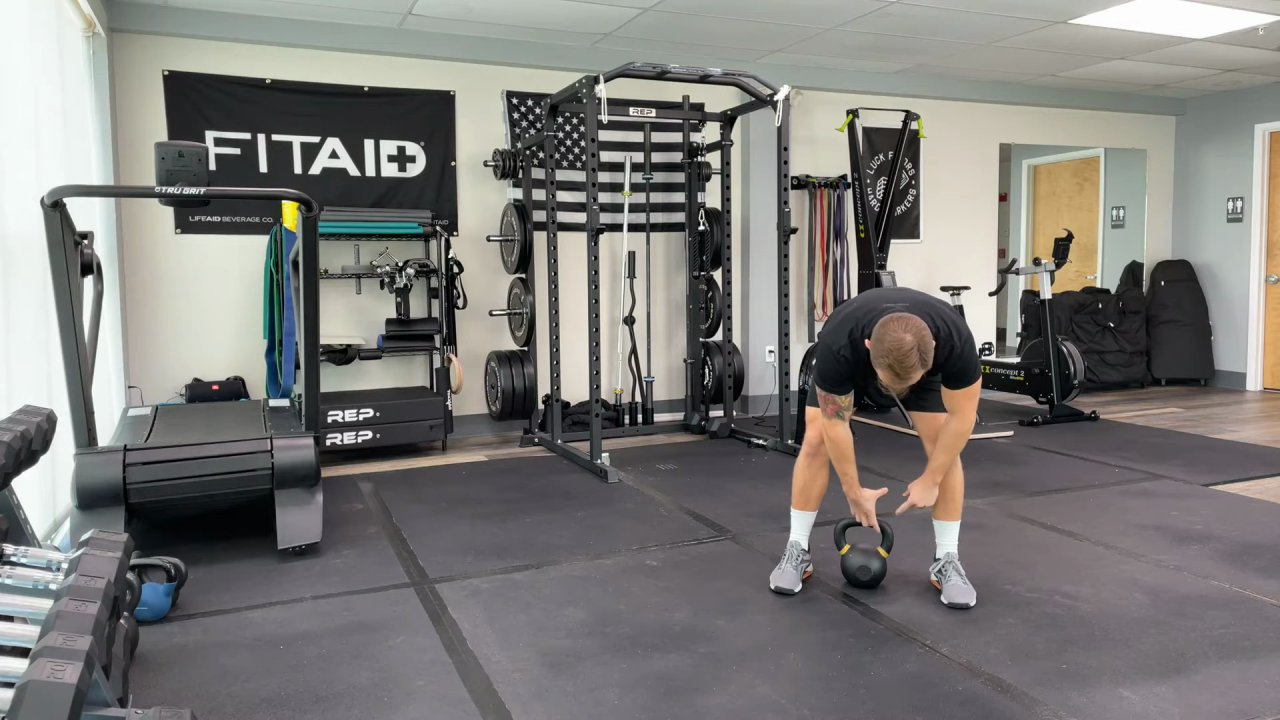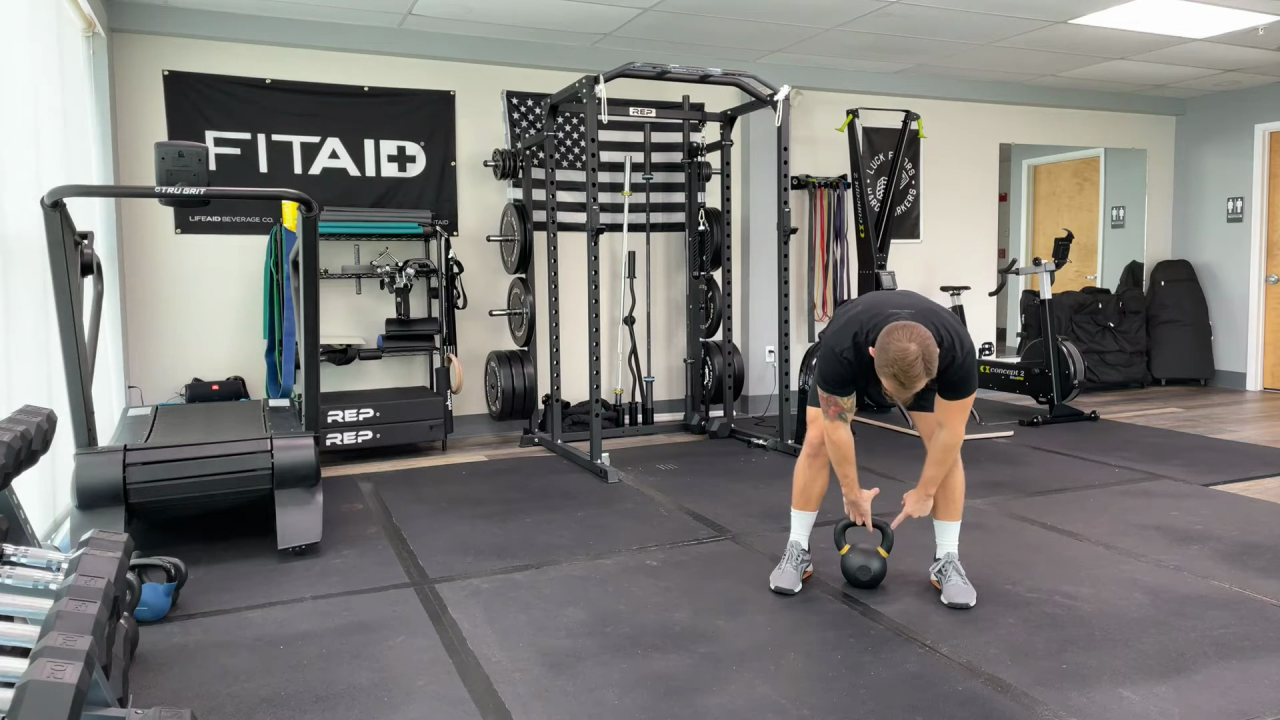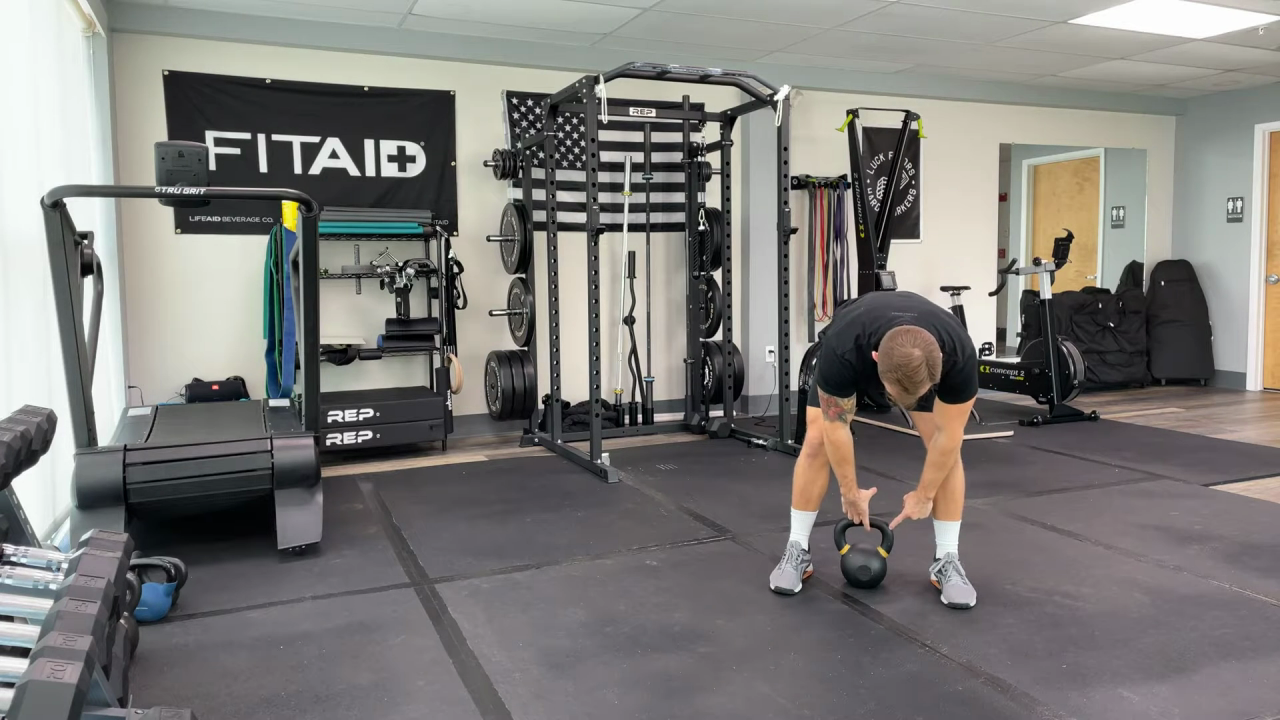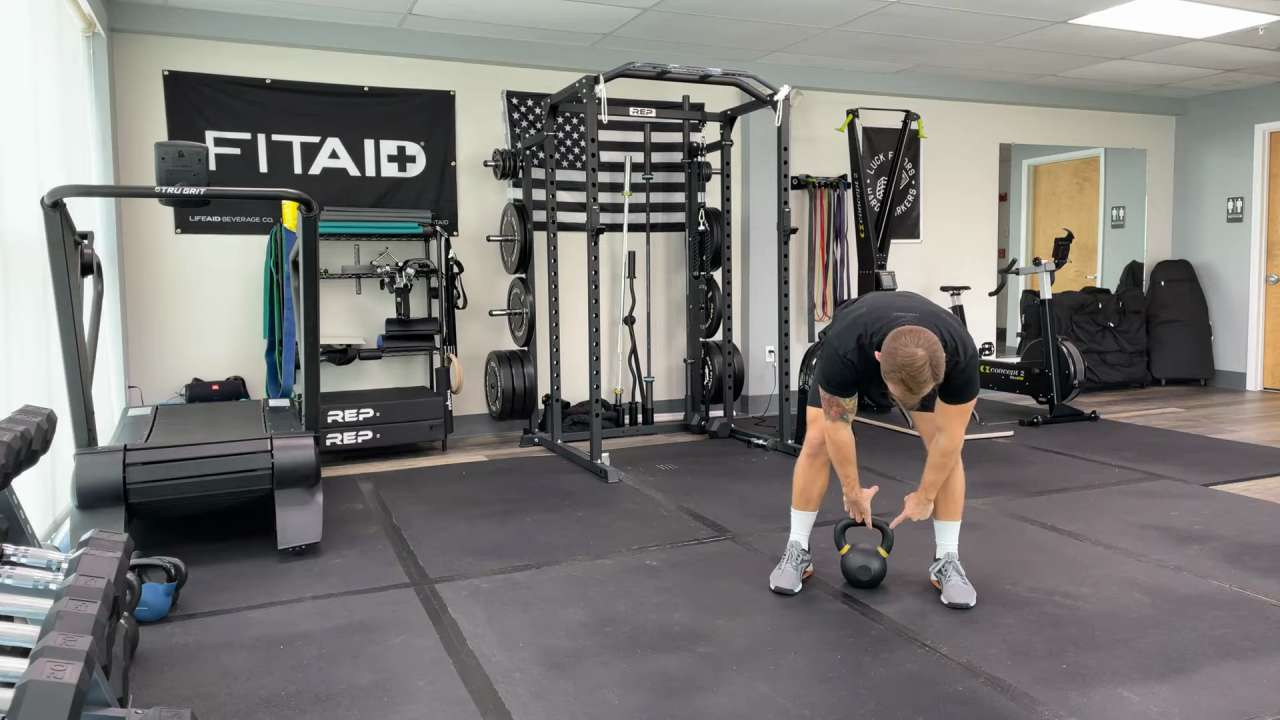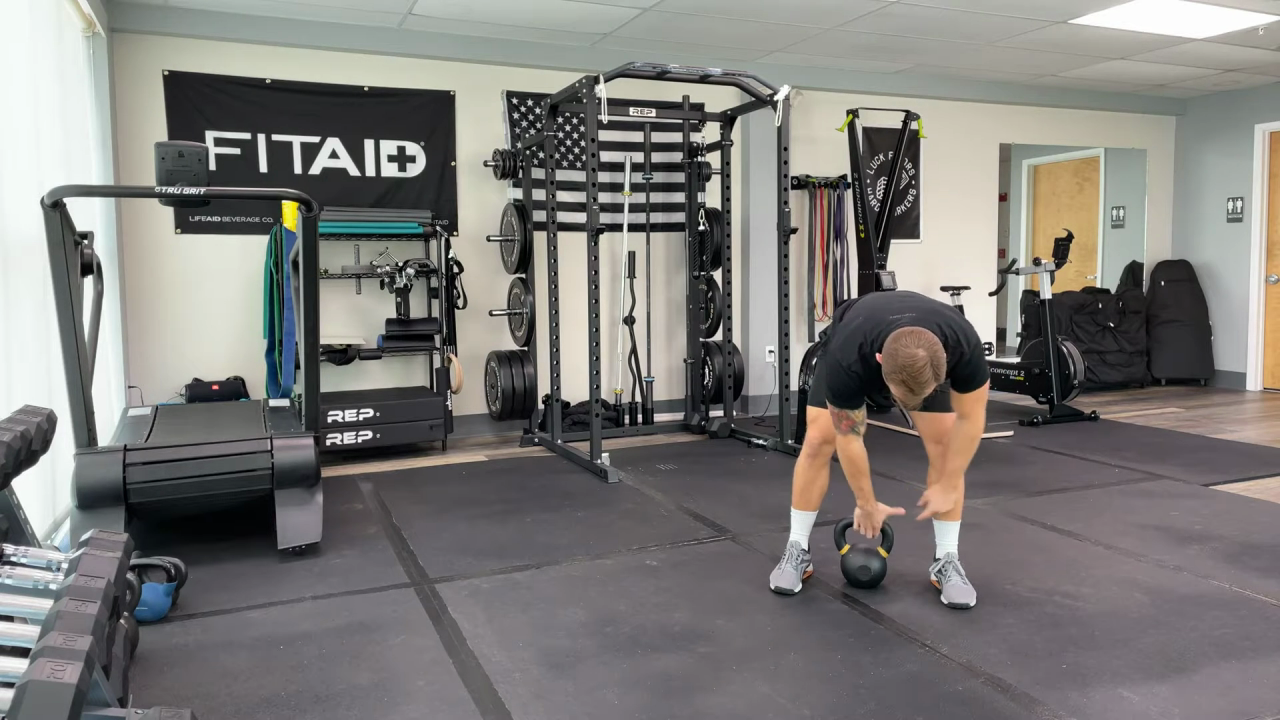
dt=0.2s
person 1, frame 1
left shoulder: (955, 341)
right shoulder: (838, 344)
left elbow: (961, 417)
right elbow: (835, 424)
left wrist: (931, 480)
right wrist: (853, 491)
left hip: (924, 361)
right hip: (852, 360)
left knee: (942, 443)
right knee: (816, 439)
left ankle: (946, 560)
right ankle: (797, 551)
person 1, frame 2
left shoulder: (957, 351)
right shoulder: (840, 347)
left elbow: (949, 431)
right elbow: (837, 426)
left wrist: (924, 492)
right wrist: (852, 492)
left hip: (923, 362)
right hip: (853, 352)
left knee: (945, 446)
right knee: (818, 440)
left ankle: (947, 560)
right ankle: (797, 551)
person 1, frame 3
left shoulder: (958, 355)
right shoulder: (842, 349)
left elbow: (947, 435)
right elbow: (835, 427)
left wrist: (924, 495)
right wrist: (850, 492)
left hip: (925, 361)
right hip: (853, 350)
left knee: (946, 448)
right knee: (816, 441)
left ankle: (947, 560)
right ankle: (797, 550)
person 1, frame 4
left shoulder: (960, 354)
right shoulder: (844, 349)
left elbow: (949, 436)
right elbow: (838, 426)
left wrist: (925, 496)
right wrist: (852, 491)
left hip: (926, 359)
right hip: (853, 348)
left knee: (944, 447)
right knee: (817, 440)
left ankle: (947, 560)
right ankle: (797, 551)
person 1, frame 5
left shoulder: (962, 345)
right shoulder: (846, 358)
left elbow: (970, 419)
right elbow: (847, 436)
left wrist: (949, 488)
right wrist: (866, 503)
left hip: (927, 357)
right hip: (848, 344)
left knee: (944, 442)
right knee: (818, 440)
left ankle: (946, 560)
right ankle: (797, 551)
